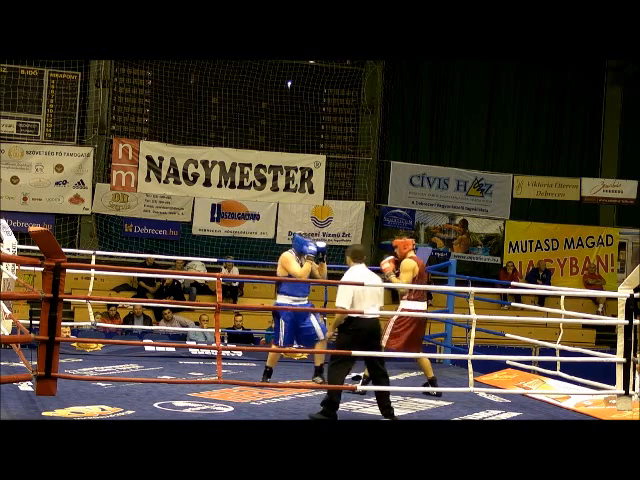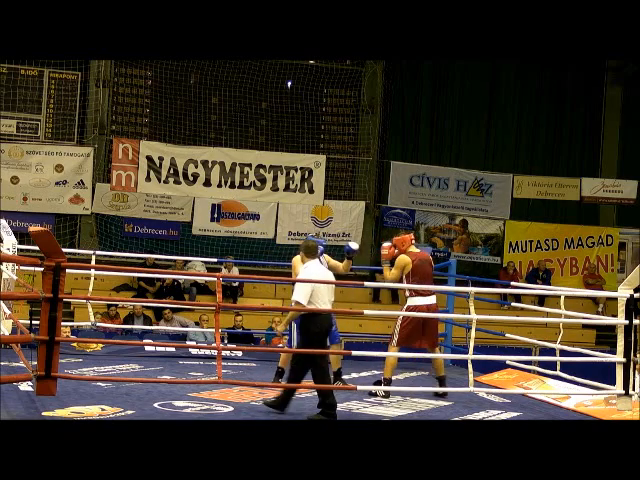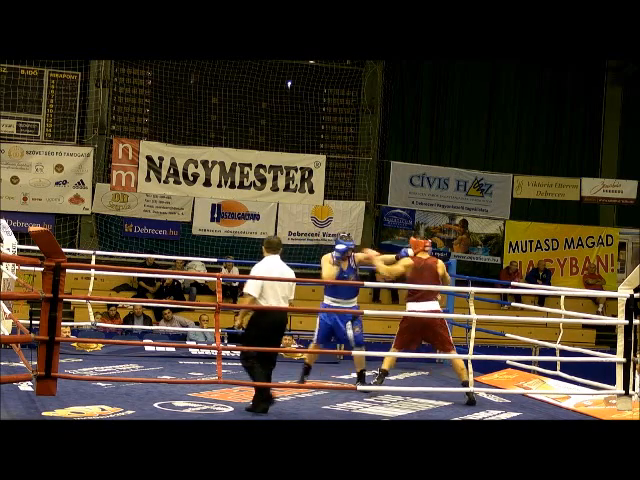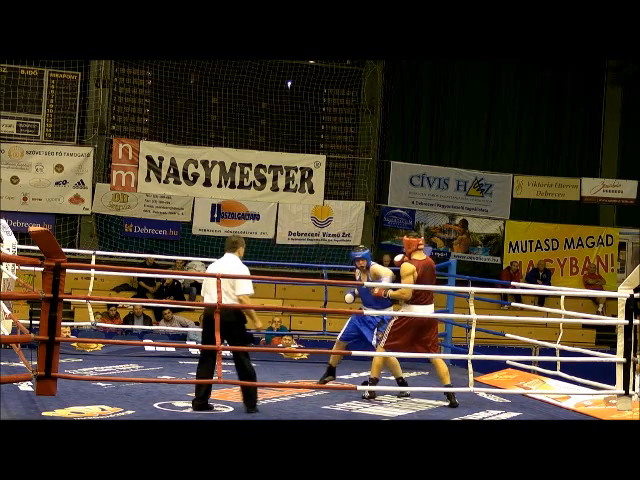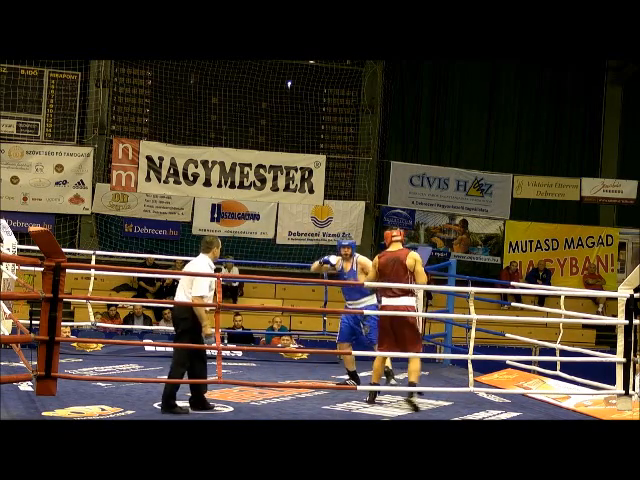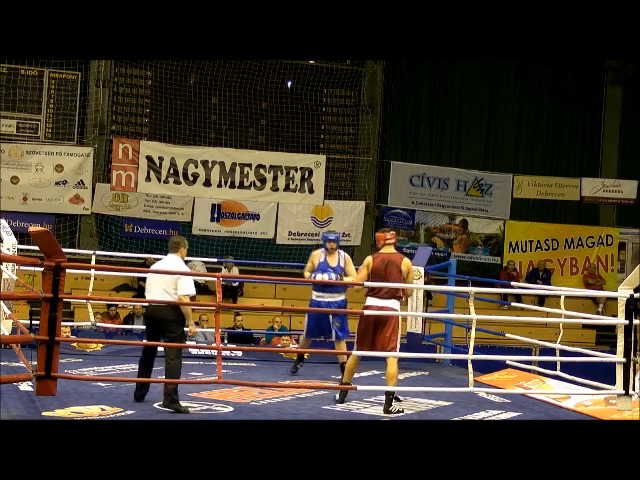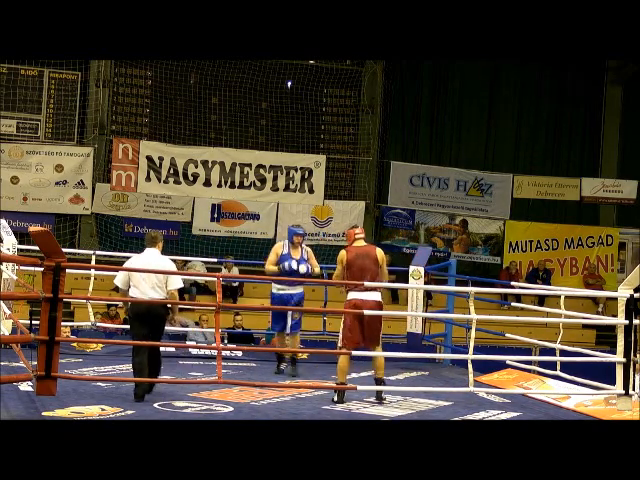
dt=0.5s
person 1, frame 1
left shoulder: (348, 278)
right shoulder: (375, 278)
left elbow: (342, 310)
left wrist: (331, 329)
left hip: (354, 326)
right hip: (373, 324)
left knee: (337, 366)
right knee: (378, 369)
left ankle: (329, 410)
right ankle: (387, 410)
person 1, frame 2
left shoulder: (306, 273)
right shoulder: (328, 273)
left elbow: (299, 305)
left wrist: (284, 323)
left hip: (313, 321)
right hip: (325, 319)
left knee: (318, 365)
right knee: (299, 363)
left ankle: (328, 410)
right ankle: (282, 401)
person 1, frame 3
left shoulder: (260, 268)
right shoulder: (288, 270)
left elbow: (250, 298)
right elbow: (289, 300)
left wrist: (240, 317)
left hip: (262, 316)
right hip: (280, 317)
left knee: (249, 358)
right knee: (267, 360)
left ankle: (265, 395)
right ankle: (260, 401)
person 1, frame 4
left shoulder: (212, 266)
right shoulder: (240, 268)
left elbow: (205, 294)
right elbow: (243, 299)
right wrist: (255, 320)
left hip: (211, 314)
right hip: (231, 315)
left knee: (207, 359)
right knee: (242, 359)
left ankle: (200, 400)
right ankle: (250, 402)
person 1, frame 5
left shoulder: (194, 264)
right shoulder: (204, 269)
right elbow: (197, 300)
right wrist: (206, 325)
left hip: (181, 311)
right hip: (187, 314)
left knee: (197, 357)
right knee: (182, 358)
left ankle: (198, 399)
right ankle: (168, 402)
person 1, frame 6
left shoulder: (155, 266)
right shoulder: (182, 268)
left elbow: (148, 293)
right elbow: (183, 299)
right wrist: (190, 322)
left hip: (152, 310)
right hip: (170, 312)
left knee: (148, 351)
right knee: (173, 356)
left ankle: (140, 391)
right ankle: (170, 398)
person 1, frame 7
left shoulder: (132, 261)
right shoulder: (167, 263)
left elbow: (121, 288)
right elbow: (173, 293)
left wrist: (126, 305)
right wrist: (174, 312)
left hip: (137, 307)
right hip: (158, 307)
left knee: (139, 349)
right knee: (153, 346)
left ankle: (140, 389)
right ankle: (149, 384)
person 2, frame 1
left shoulder: (407, 263)
right shoulder: (419, 262)
left elbow: (403, 287)
left wrist: (389, 273)
right wrist: (396, 268)
left hip: (408, 309)
right hip: (421, 310)
left knee: (382, 345)
right knee: (416, 350)
left ankle: (364, 382)
right ankle: (433, 385)
person 2, frame 2
left shoulder: (403, 258)
right shoulder: (427, 256)
left elbow: (389, 279)
left wrist: (386, 260)
left hip: (414, 305)
right hip: (431, 304)
left knee: (394, 345)
right knee: (432, 346)
left ankle: (385, 386)
right ankle: (442, 384)
person 2, frame 3
left shoulder: (408, 262)
right shoulder: (438, 263)
left elbow: (386, 273)
right elbow: (446, 283)
left wrist: (377, 260)
left hip: (413, 311)
right hip: (433, 311)
left knee: (396, 349)
right knee: (450, 351)
left ankle: (380, 379)
right ankle: (468, 389)
person 2, frame 4
left shoulder: (407, 266)
right shoulder: (430, 262)
left elbow: (406, 294)
left wrist: (386, 292)
left hip: (409, 314)
right hip: (428, 314)
left knee: (382, 347)
right knee: (434, 355)
left ankle: (371, 388)
right ankle: (451, 395)
person 2, frame 5
left shoulder: (378, 259)
right shoulder: (412, 256)
left elbow: (368, 284)
right elbow: (422, 282)
left hip: (386, 307)
right hip: (407, 307)
left knee: (383, 352)
right knee: (414, 351)
left ankle: (372, 393)
right ankle: (411, 392)
person 2, frame 6
left shoulder: (370, 260)
right shoulder: (405, 262)
left elbow: (358, 286)
right elbow: (408, 292)
left hip: (370, 307)
right hip: (391, 310)
left knee: (358, 351)
right knee: (391, 355)
left ankle: (342, 391)
right ankle: (389, 402)
person 2, frame 7
left shoulder: (344, 253)
right shoulder: (378, 252)
left elbow: (336, 280)
right elbow: (384, 280)
left hip: (354, 301)
right hip: (374, 301)
left knee: (346, 348)
right knee: (376, 346)
left ankle: (340, 392)
right ankle: (379, 388)
person 3, frame 1
left shoulder: (306, 257)
right shoulder: (287, 256)
left elbow: (321, 276)
right elbow: (301, 275)
left wrist: (322, 258)
right wrist: (309, 257)
left hip: (303, 305)
right hip: (286, 306)
left knee: (321, 336)
right knee: (280, 343)
left ankle: (318, 374)
right ankle: (266, 375)
person 3, frame 2
left shoulder: (324, 258)
right shoulder: (298, 259)
left elbow: (344, 270)
left wrist: (349, 257)
left knee: (335, 341)
right knee: (292, 345)
left ankle: (338, 378)
right ankle: (278, 375)
person 3, frame 3
left shoulder: (355, 256)
right shoulder: (327, 259)
right elbow: (327, 280)
right wrist: (336, 260)
left hip: (350, 308)
right hip: (329, 307)
left knee: (357, 344)
right knee: (318, 343)
left ankle: (361, 380)
right ankle: (305, 372)
person 3, frame 4
left shoulder: (375, 269)
right shoulder: (358, 272)
left elbow: (388, 273)
left wrist: (386, 280)
right wrist: (353, 293)
left hip: (382, 316)
right hip: (364, 313)
right knee: (340, 341)
left ankle: (403, 384)
right ankle: (330, 373)
person 3, frame 5
left shoulder: (362, 261)
right shoulder: (337, 262)
right elbow: (314, 269)
right wrist: (323, 261)
left hip: (367, 308)
right hip: (350, 309)
left knee: (375, 343)
right knee: (343, 343)
left ankle: (389, 376)
right ankle: (353, 377)
person 3, frame 6
left shoulder: (345, 258)
right shoulder: (316, 255)
left elbow: (353, 279)
right elbow: (306, 273)
left wrist: (338, 278)
right wrist: (313, 278)
left hip: (337, 302)
right hip: (318, 301)
left knee: (340, 338)
right knee: (308, 335)
left ankle: (345, 371)
right ankle: (299, 359)
person 3, frame 7
left shoulder: (307, 251)
right shoulder: (279, 247)
left elbow: (317, 270)
right elbow: (268, 268)
left wrist: (309, 269)
right wrist: (282, 267)
left hip: (296, 294)
right hip: (278, 293)
left knee: (293, 330)
right knee: (279, 330)
left ankle: (293, 362)
right ankle: (282, 360)
